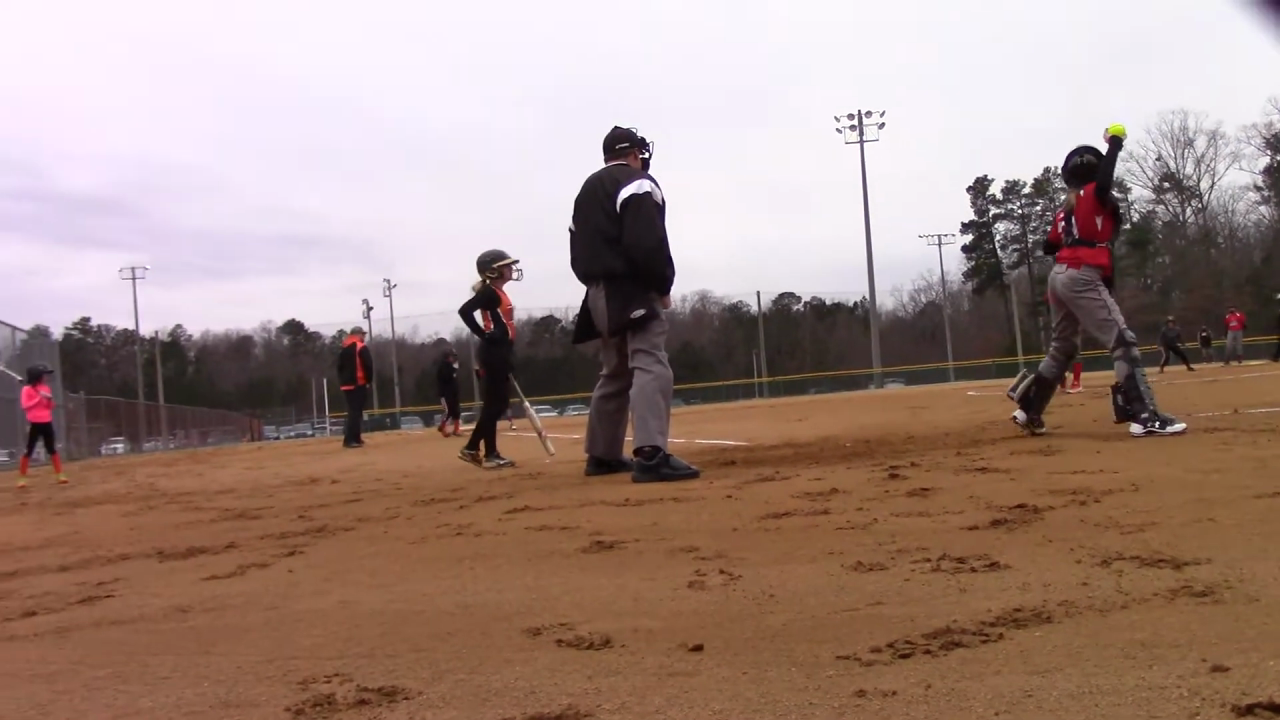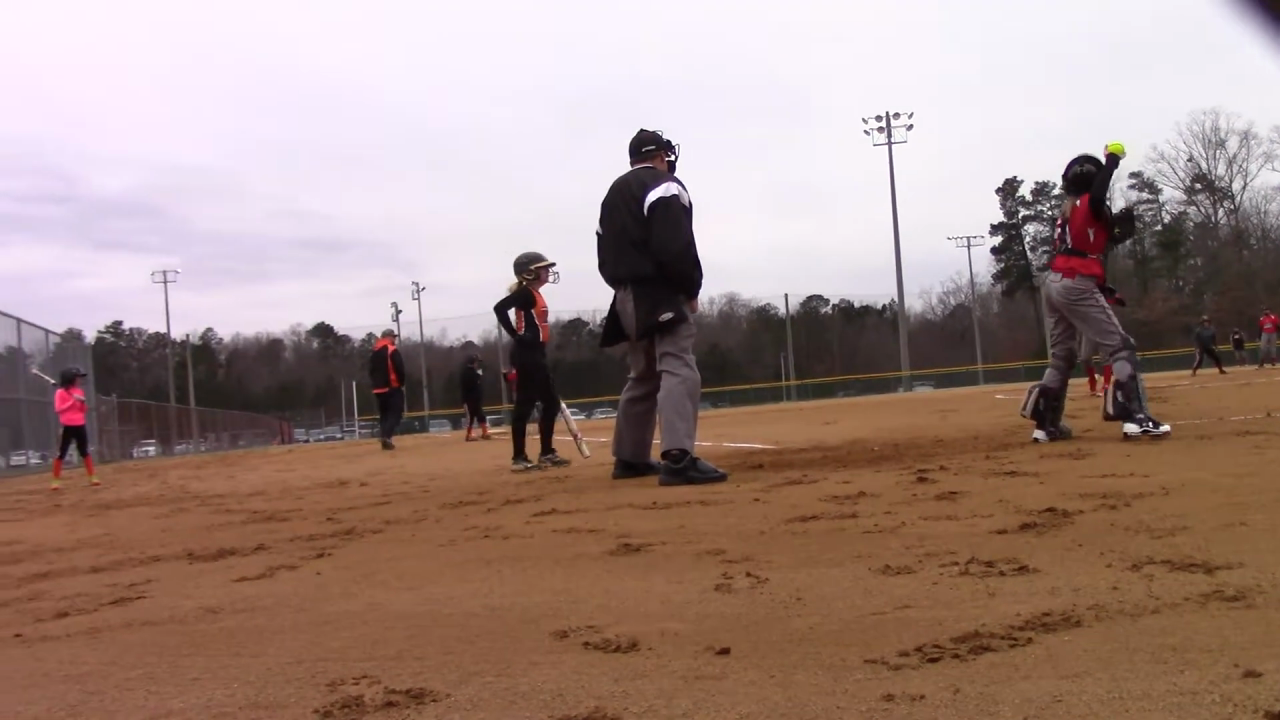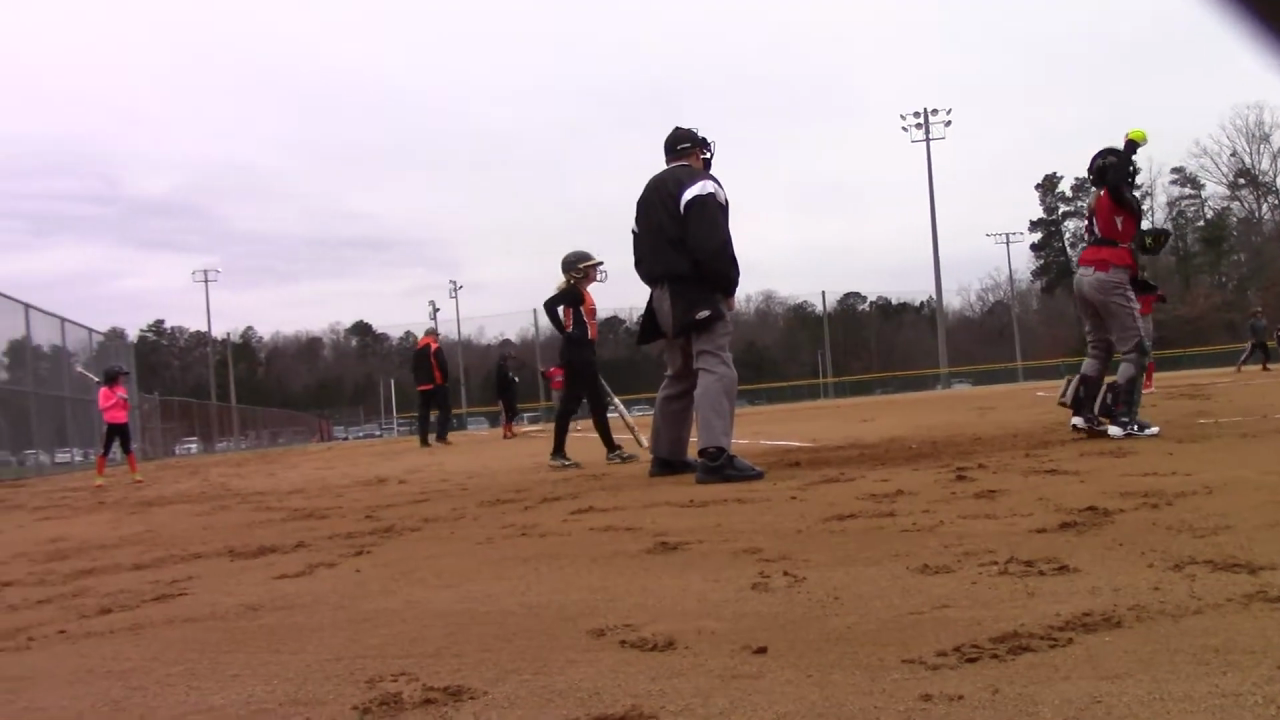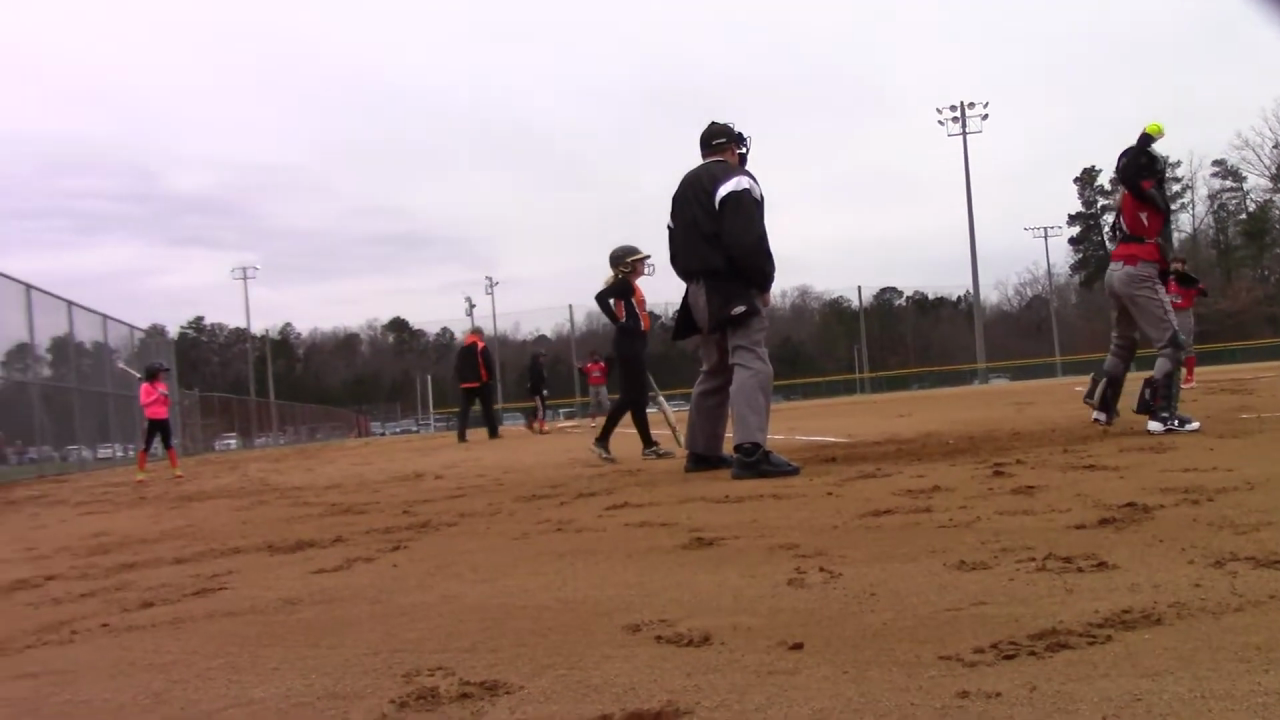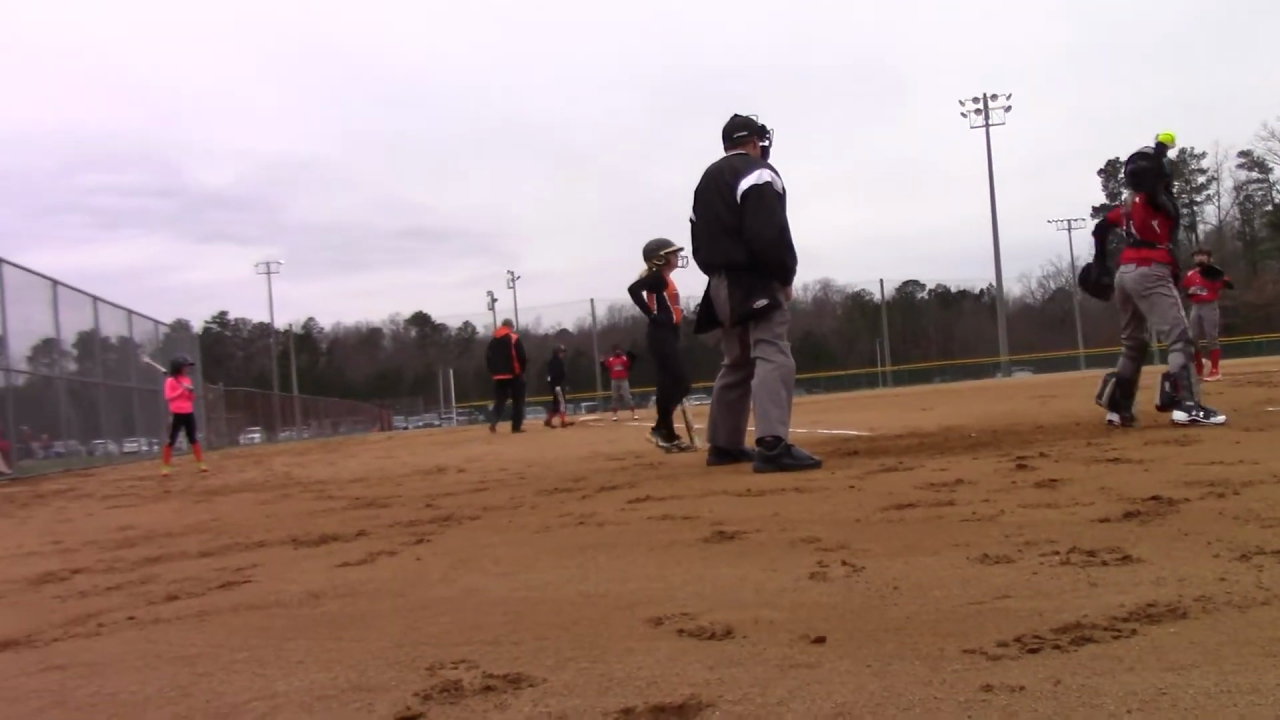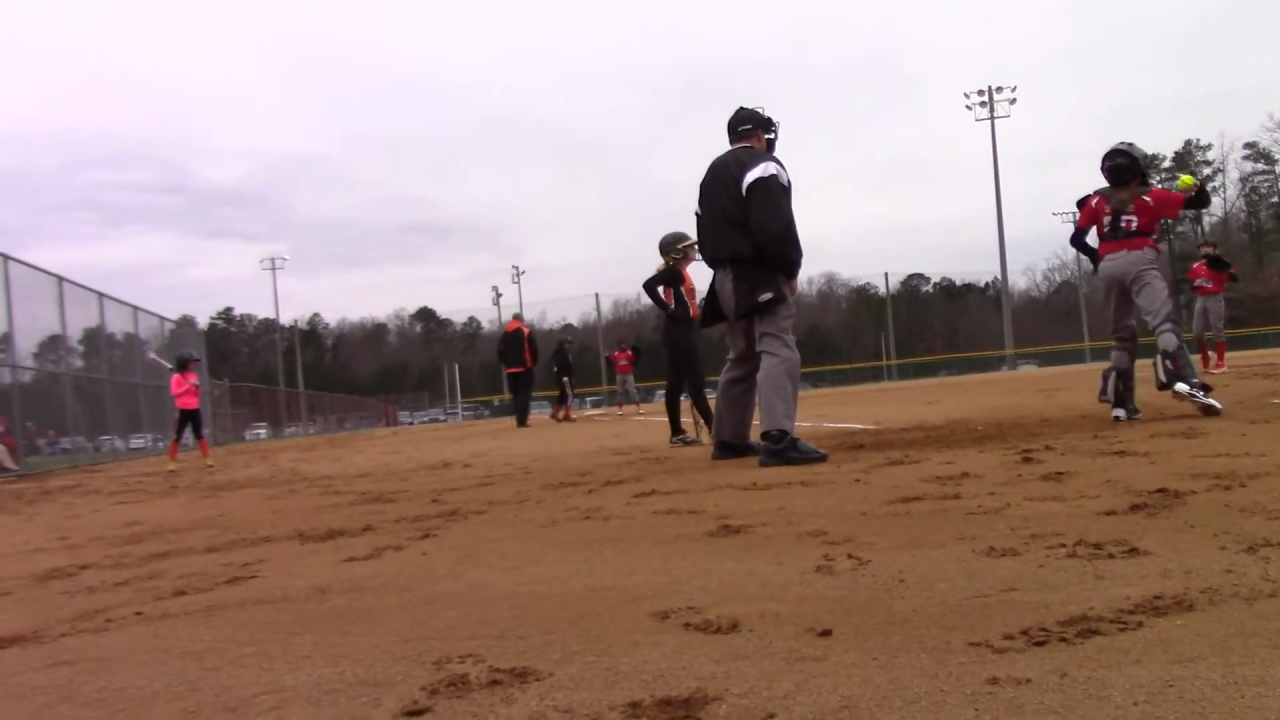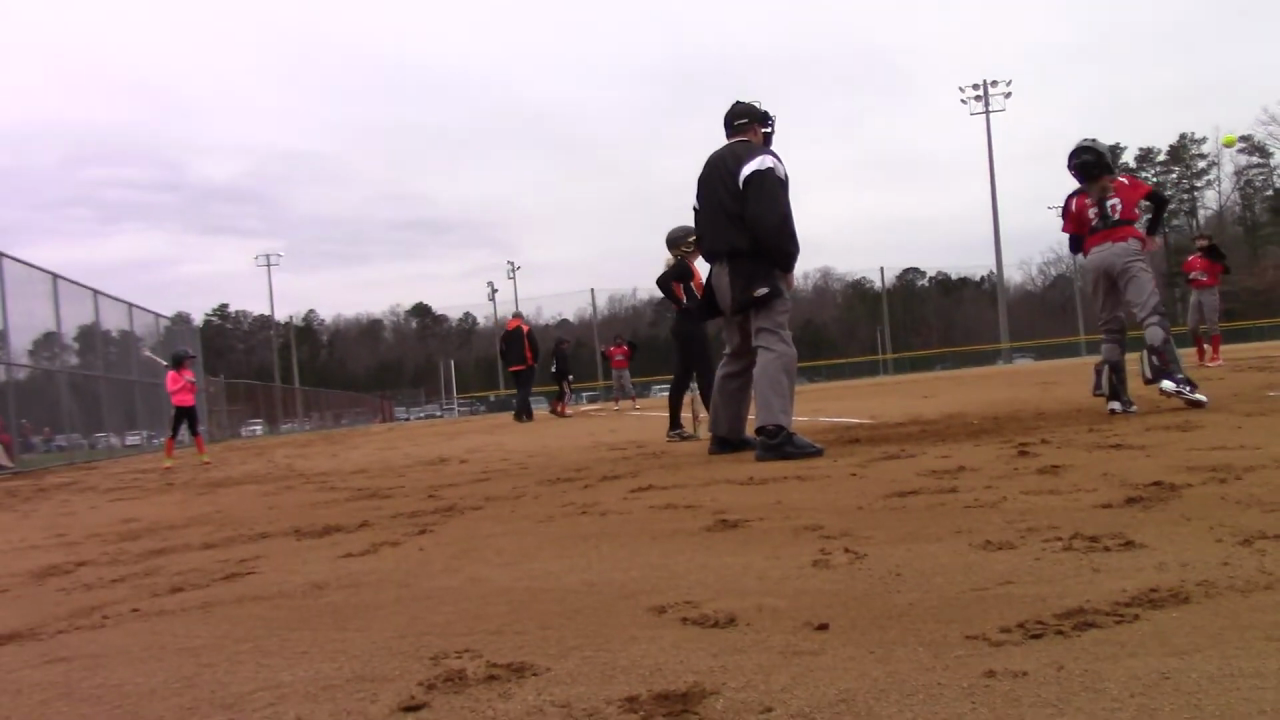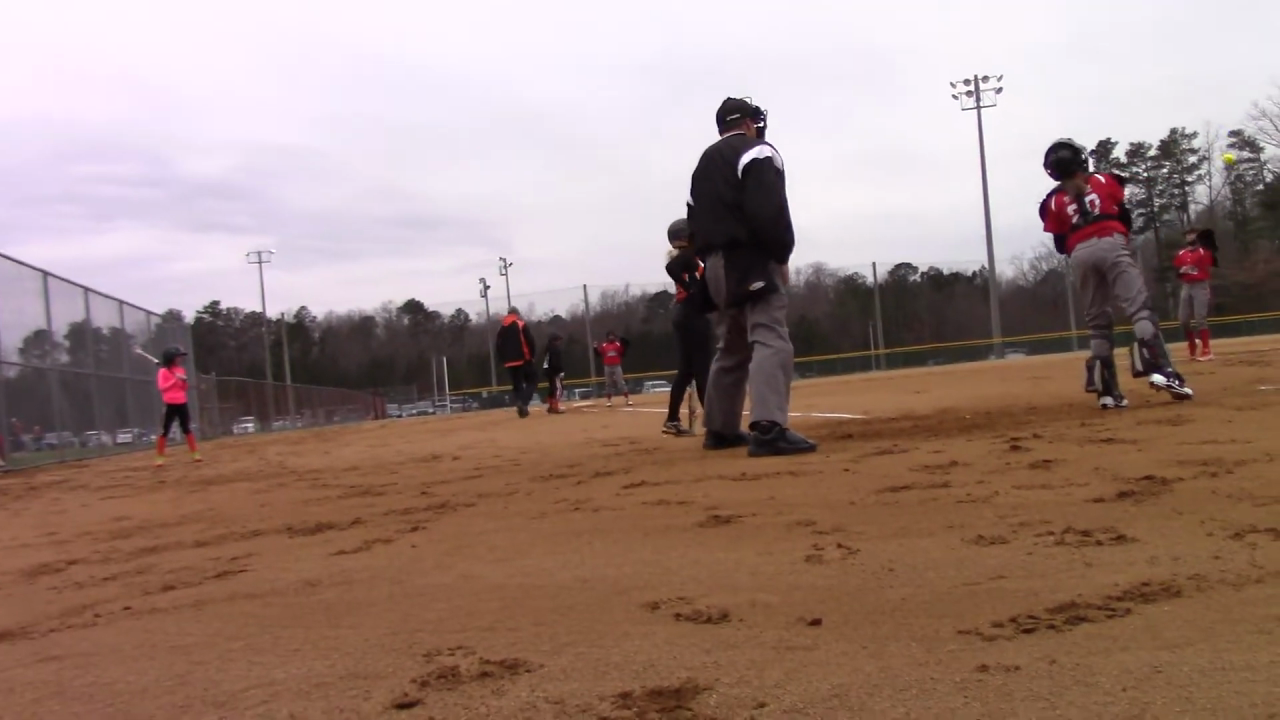
dt=0.2s
person 1, frame 1
left shoulder: (586, 190)
right shoulder: (638, 183)
left elbow: (578, 249)
right elbow: (647, 243)
left wrist: (596, 283)
right wrist: (663, 285)
left hip: (599, 293)
right hip: (631, 290)
left knee: (615, 372)
right knee: (650, 367)
left ankle: (602, 454)
right ankle: (650, 455)
person 1, frame 2
left shoulder: (613, 194)
right shoulder: (665, 186)
left elbow: (605, 253)
right elbow: (675, 247)
left wrist: (624, 286)
right wrist: (691, 289)
left hip: (627, 297)
right hip: (660, 294)
left knee: (643, 376)
right knee: (678, 370)
left ankle: (630, 457)
right ankle: (678, 458)
person 1, frame 3
left shoulder: (648, 193)
right shoulder: (701, 185)
left elbow: (641, 252)
right elbow: (712, 245)
left wrist: (661, 285)
right wrist: (728, 287)
left hip: (664, 296)
right hip: (697, 292)
left knee: (679, 374)
right knee: (715, 368)
left ankle: (667, 455)
right ankle: (715, 457)
person 1, frame 4
left shoulder: (683, 188)
right shoulder: (736, 180)
left elbow: (677, 247)
right elbow: (747, 241)
left wrist: (696, 280)
right wrist: (764, 283)
left hip: (699, 291)
right hip: (732, 288)
left knee: (715, 370)
right knee: (750, 364)
left ankle: (702, 451)
right ankle: (750, 452)
person 1, frame 5
left shoulder: (705, 181)
right shoulder: (758, 173)
left elbow: (699, 240)
right elbow: (769, 234)
left wrist: (719, 273)
right wrist: (786, 276)
left hip: (721, 285)
right hip: (754, 281)
left knee: (736, 364)
right knee: (772, 357)
left ankle: (724, 444)
right ankle: (772, 445)
person 1, frame 6
left shoulder: (711, 174)
right shoulder: (763, 166)
left elbow: (705, 233)
right elbow: (775, 228)
left wrist: (723, 267)
right wrist: (791, 269)
left hip: (727, 278)
right hip: (760, 275)
left knee: (741, 358)
right knee: (778, 351)
left ankle: (729, 438)
right ankle: (778, 439)
person 1, frame 7
left shoulder: (709, 168)
right shoulder: (760, 160)
left elbow: (703, 227)
right elbow: (772, 221)
left wrist: (720, 261)
right wrist: (787, 264)
left hip: (723, 272)
right hip: (756, 269)
left knee: (738, 353)
right knee: (774, 346)
left ankle: (725, 433)
right ankle: (774, 434)
person 1, frame 8
left shoulder: (704, 163)
right shoulder: (757, 151)
left elbow: (695, 223)
right elbow: (769, 211)
left wrist: (712, 257)
right wrist: (782, 255)
left hip: (717, 265)
right hip: (751, 261)
left knee: (732, 348)
right knee: (770, 341)
left ankle: (720, 429)
right ankle: (768, 429)
person 2, frame 1
left shoulder: (1065, 208)
right shoulder: (1096, 195)
left elbow: (1049, 247)
right elbow: (1105, 181)
right wrist: (1114, 142)
left hip: (1059, 277)
right hip: (1083, 279)
left knee: (1062, 349)
right knee: (1123, 343)
left ankle: (1027, 409)
right ankle: (1144, 416)
person 2, frame 2
left shoulder: (1066, 212)
right shoulder: (1091, 206)
right elbow: (1097, 196)
left wrist: (1111, 235)
right wrist: (1111, 160)
left hip: (1053, 284)
right hip: (1078, 287)
left knee: (1062, 356)
right knee: (1120, 347)
left ankle: (1046, 424)
right ankle: (1135, 416)
person 2, frame 3
left shoulder: (1095, 202)
right shoulder: (1118, 197)
right elbow: (1114, 184)
left wrist: (1140, 241)
right wrist: (1130, 148)
left hip: (1084, 277)
right hip: (1110, 278)
left knee: (1099, 347)
right knee: (1134, 350)
left ankle: (1083, 412)
right ankle: (1122, 420)
person 2, frame 4
left shoulder: (1128, 198)
right shoulder: (1145, 193)
right elbow: (1130, 179)
right wrist: (1144, 143)
left hip: (1115, 273)
right hip: (1138, 273)
left knee: (1122, 344)
right knee: (1169, 343)
left ankle: (1103, 407)
right ankle: (1162, 414)
person 2, frame 5
left shoulder: (1130, 203)
right shoulder: (1155, 200)
left elbow: (1101, 229)
right elbow: (1150, 189)
left wrist: (1099, 266)
right wrist: (1159, 150)
left hip: (1124, 275)
right hip: (1150, 275)
left knee: (1133, 344)
right knee: (1178, 340)
left ankle: (1118, 408)
right ankle: (1186, 405)
person 2, frame 6
left shoulder: (1096, 200)
right shoulder: (1151, 197)
left elbow: (1076, 239)
right elbow: (1201, 202)
left wrist: (1095, 257)
left hip: (1108, 266)
right hip: (1139, 261)
left knee: (1122, 335)
right knee: (1165, 322)
left ankle: (1122, 403)
right ankle: (1185, 381)
person 2, frame 7
left shoulder: (1074, 201)
right shoulder: (1125, 183)
left elbow: (1074, 245)
right elbow: (1159, 201)
right wrist: (1151, 233)
left hip: (1094, 259)
right hip: (1125, 251)
left knee: (1111, 326)
right knee: (1151, 314)
left ankle: (1115, 395)
right ankle: (1172, 377)
person 2, frame 8
left shoulder: (1053, 200)
right shoulder: (1104, 180)
left elbow: (1060, 245)
right elbow: (1126, 217)
left hip: (1081, 255)
right hip: (1112, 246)
left knee: (1098, 322)
right knee: (1140, 310)
left ankle: (1107, 390)
right ankle: (1161, 371)
person 3, frame 1
left shoulder: (499, 293)
right shoulder: (489, 293)
right elbow: (465, 310)
left wrist: (507, 359)
right wrist: (483, 334)
left hip: (499, 352)
right hip: (494, 352)
left knee: (496, 403)
right knee: (494, 403)
left ankle: (472, 447)
right ankle: (490, 454)
person 3, frame 2
left shoulder: (536, 295)
right shoulder: (525, 294)
right elbow: (500, 308)
right wrist: (516, 335)
left hip: (535, 354)
right hip: (526, 354)
left knee: (551, 403)
right knee: (524, 404)
left ankle: (547, 452)
right ankle: (519, 457)
person 3, frame 3
left shoulder: (583, 293)
right shoulder: (574, 291)
right elbow: (549, 305)
right wrist: (564, 332)
left hip: (584, 353)
right hip: (576, 353)
left knee: (598, 402)
right knee: (570, 402)
left ankle: (612, 450)
right ankle: (557, 453)
person 3, frame 4
left shoulder: (631, 287)
right shoulder: (624, 284)
right elbow: (601, 297)
right wrist: (618, 323)
left hip: (634, 345)
right hip: (628, 344)
left knee: (639, 397)
right knee: (631, 396)
left ankle: (649, 445)
right ankle: (602, 440)
person 3, frame 5
left shoulder: (665, 280)
right shoulder: (657, 277)
right elbow: (633, 289)
right wrist: (651, 315)
left hip: (667, 337)
right hip: (661, 336)
left knee: (668, 386)
right knee: (680, 383)
left ankle: (669, 437)
right ankle: (660, 429)
person 3, frame 6
left shoulder: (681, 273)
right shoulder: (673, 271)
right elbow: (648, 285)
right wrist: (667, 310)
left hip: (683, 331)
right hip: (678, 332)
left knee: (676, 383)
right knee: (696, 381)
left ankle: (677, 433)
right ankle: (714, 429)
person 3, frame 7
left shoulder: (688, 267)
right shoulder: (683, 266)
right elbow: (662, 281)
right wrist: (681, 305)
left hip: (688, 326)
right hip: (689, 326)
left knee: (682, 377)
right knee: (706, 375)
left ankle: (675, 428)
person 3, frame 8
left shoulder: (685, 258)
right shoulder: (687, 256)
right elbow: (671, 268)
right wrist: (691, 291)
left hip: (685, 315)
right hip: (693, 315)
left knee: (686, 370)
right knee: (703, 369)
left ankle: (672, 420)
